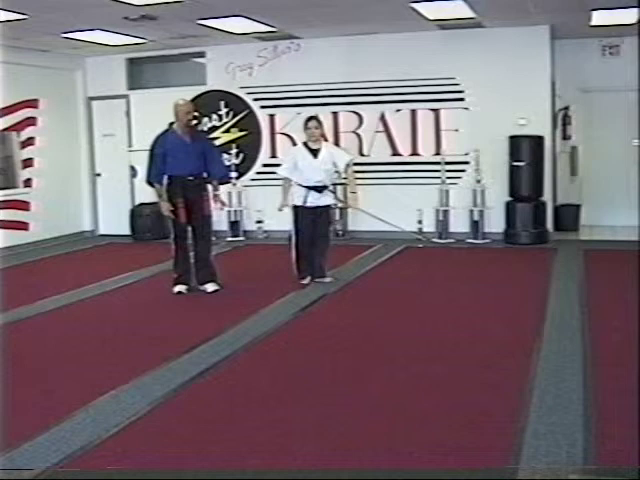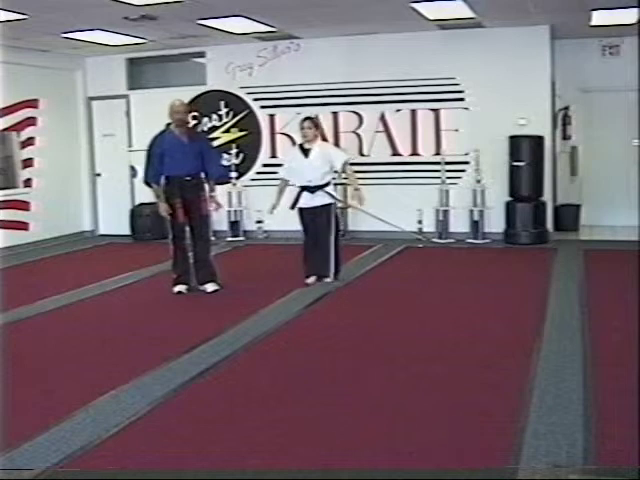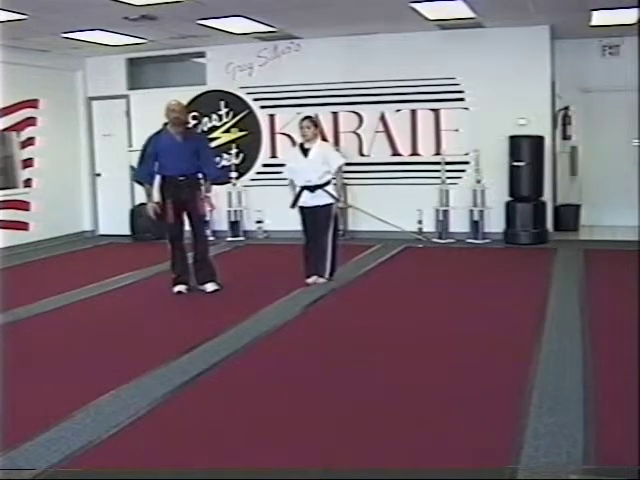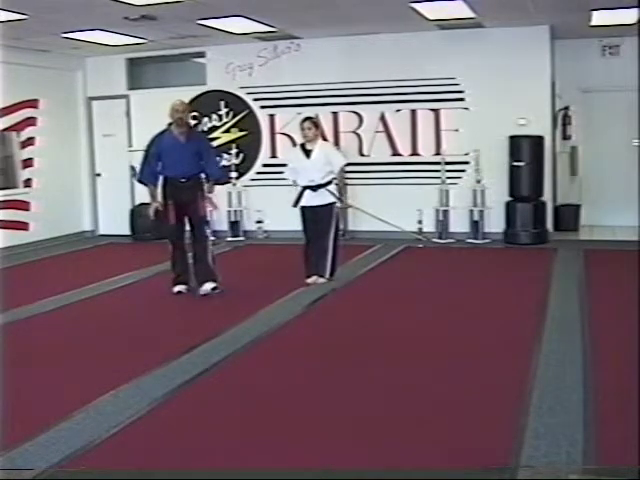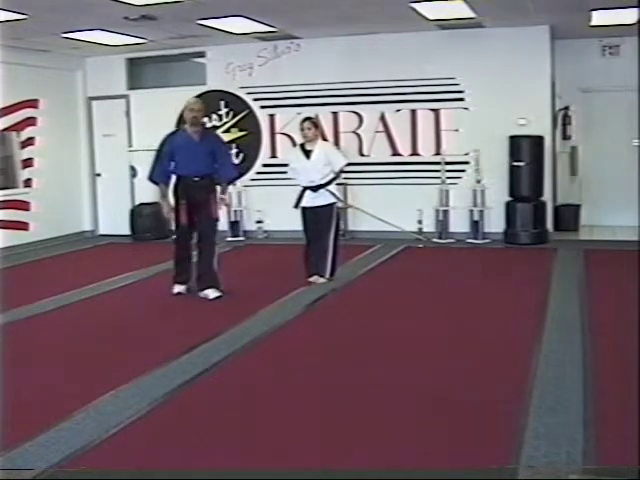
dt=0.4s
person 1, frame 1
left shoulder: (201, 139)
right shoulder: (164, 140)
left elbow: (213, 166)
right elbow: (157, 173)
left wrist: (216, 192)
right wrist: (162, 199)
left hip: (199, 187)
right hip: (176, 189)
left knee: (203, 234)
right knee: (180, 236)
left ankle: (206, 279)
right ankle: (181, 280)
person 1, frame 2
left shoulder: (199, 139)
right shoulder: (161, 141)
left elbow: (210, 167)
right elbow: (154, 173)
left wrist: (212, 193)
right wrist: (160, 200)
left hip: (196, 187)
right hip: (174, 189)
left knee: (202, 234)
right knee: (178, 236)
left ankle: (206, 279)
right ankle: (181, 280)
person 1, frame 3
left shoulder: (196, 139)
right shoulder: (157, 140)
left elbow: (207, 167)
right elbow: (147, 171)
left wrist: (207, 194)
right wrist: (150, 200)
left hip: (192, 186)
right hip: (170, 188)
left knee: (200, 233)
right knee: (175, 236)
left ankle: (206, 279)
right ankle: (180, 280)
person 1, frame 4
left shoulder: (199, 139)
right shoulder: (160, 140)
left elbow: (210, 168)
right elbow: (151, 171)
left wrist: (209, 193)
right wrist: (154, 199)
left hip: (194, 188)
right hip: (171, 190)
left knee: (200, 234)
right knee: (176, 237)
left ankle: (206, 280)
right ankle: (180, 280)
person 1, frame 5
left shoulder: (213, 139)
right shoulder: (173, 139)
left elbow: (224, 169)
right elbow: (162, 171)
left wrist: (223, 194)
right wrist: (164, 200)
left hip: (207, 189)
right hip: (184, 189)
left knee: (207, 238)
right knee: (183, 237)
left ankle: (207, 285)
right ankle: (181, 280)
person 2, frame 1
left shoulder: (331, 150)
right shoulder: (296, 151)
left elbow: (348, 170)
right elbow: (287, 177)
left wrist: (352, 192)
right wrist: (285, 199)
left hip: (324, 199)
right hip: (303, 199)
left knee: (321, 237)
right knee: (303, 237)
left ankle: (319, 273)
right ankle: (305, 273)
person 2, frame 2
left shoulder: (326, 148)
right shoulder: (294, 153)
left elbow: (345, 168)
right elbow: (285, 178)
left wrist: (356, 190)
right wrist: (277, 200)
left hip: (324, 198)
right hip: (305, 199)
left knee: (327, 237)
right knee: (310, 238)
left ankle: (328, 273)
right ankle: (312, 272)
person 2, frame 3
left shoulder: (325, 148)
right shoulder: (295, 152)
left elbow: (337, 172)
right elbow: (291, 178)
left wrist: (339, 197)
right wrist: (295, 198)
left hip: (324, 198)
right hip: (305, 199)
left knee: (324, 236)
right knee: (310, 237)
left ankle: (324, 272)
right ankle: (312, 272)
person 2, frame 4
left shoulder: (327, 148)
right shoulder: (296, 152)
left elbow: (339, 171)
right elbow: (293, 177)
left wrist: (340, 193)
right wrist: (302, 190)
left hip: (326, 197)
right hip: (307, 198)
left knee: (326, 236)
right knee: (310, 237)
left ankle: (324, 272)
right ankle: (312, 272)
person 2, frame 5
left shoulder: (327, 148)
right shoulder: (296, 153)
left elbow: (339, 169)
left wrist: (326, 182)
right wrist: (307, 184)
left hip: (326, 197)
right hip: (307, 198)
left knee: (326, 236)
right knee: (311, 236)
left ankle: (324, 272)
right ankle: (313, 271)
